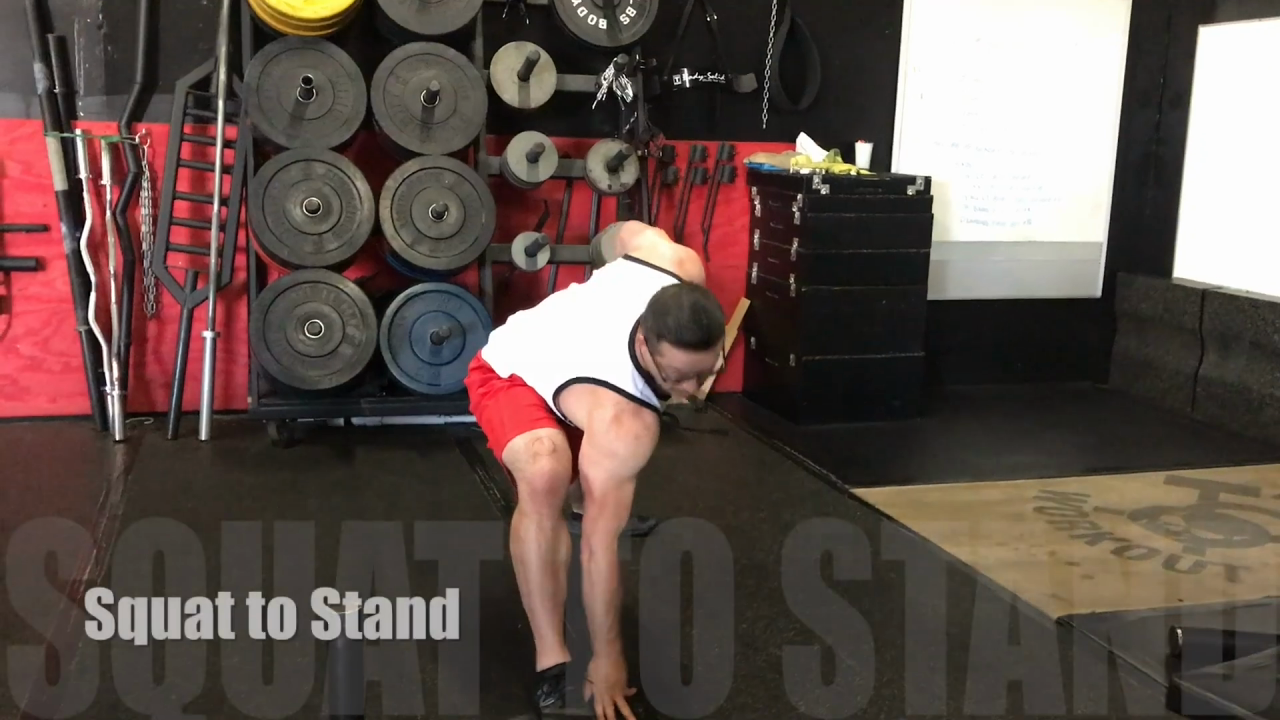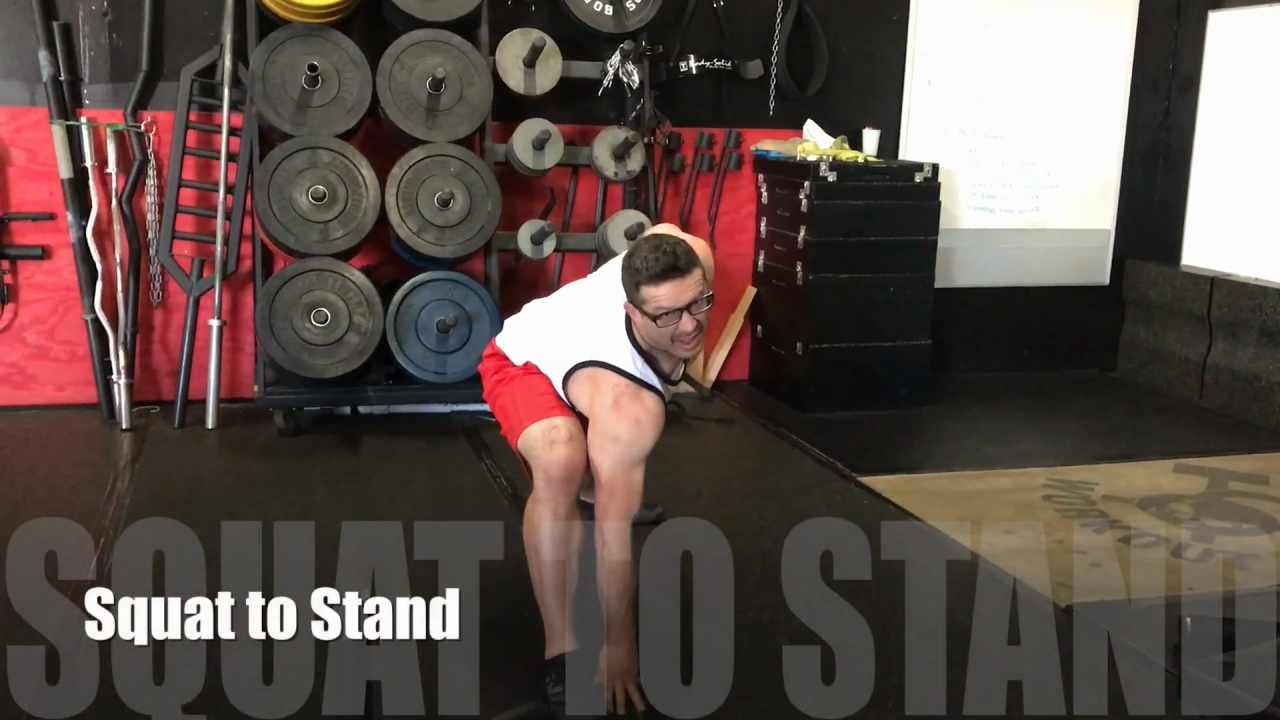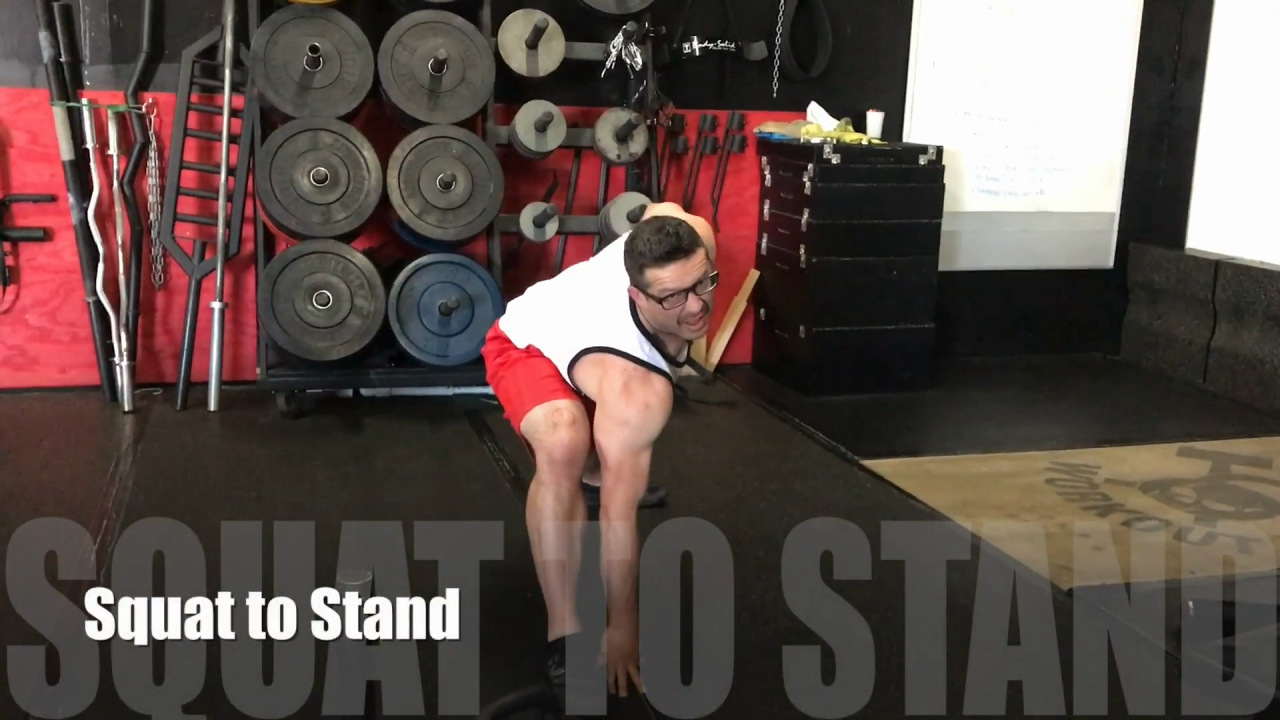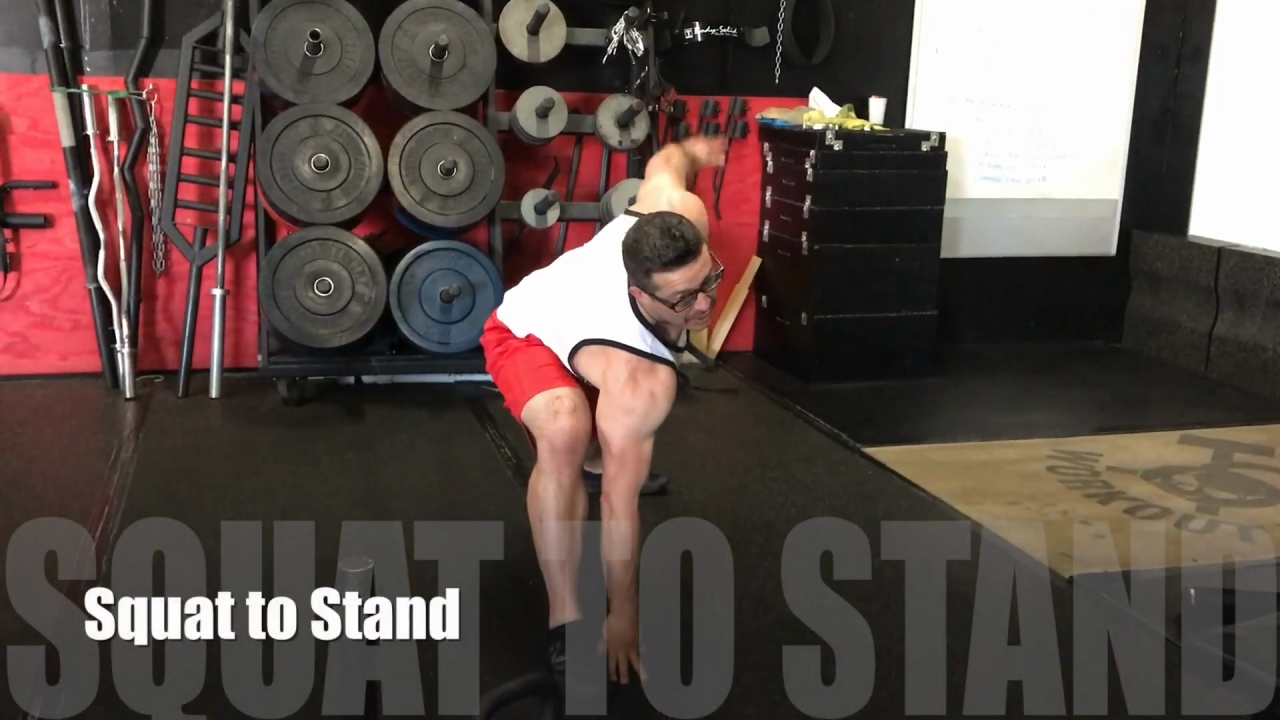
dt=0.4s
person 1, frame 1
left shoulder: (682, 273)
right shoulder: (621, 418)
left elbow: (632, 232)
right elbow: (600, 541)
right wrist: (608, 659)
left hip: (564, 340)
right hip: (510, 372)
right knee: (546, 474)
left ankle: (583, 481)
right ankle: (552, 665)
person 1, frame 2
left shoulder: (690, 258)
right shoulder: (625, 401)
left elbow: (661, 230)
right elbow: (613, 529)
right wrist: (620, 647)
left hip: (571, 331)
right hip: (524, 360)
right knee: (561, 463)
left ankle: (595, 480)
right ankle: (562, 652)
person 1, frame 3
left shoulder: (689, 238)
right shoulder: (633, 387)
left elbow: (659, 207)
right elbow: (618, 512)
right wrist: (622, 631)
left hip: (572, 316)
right hip: (526, 343)
right knee: (565, 445)
left ankle: (597, 461)
right ankle: (564, 634)
person 1, frame 4
left shoulder: (682, 218)
right shoulder: (633, 370)
left elbow: (665, 163)
right elbow: (619, 507)
left wrist: (687, 153)
right wrist: (622, 621)
left hip: (561, 303)
right hip: (523, 333)
right knee: (569, 444)
left ankle: (606, 448)
right ankle: (565, 621)
